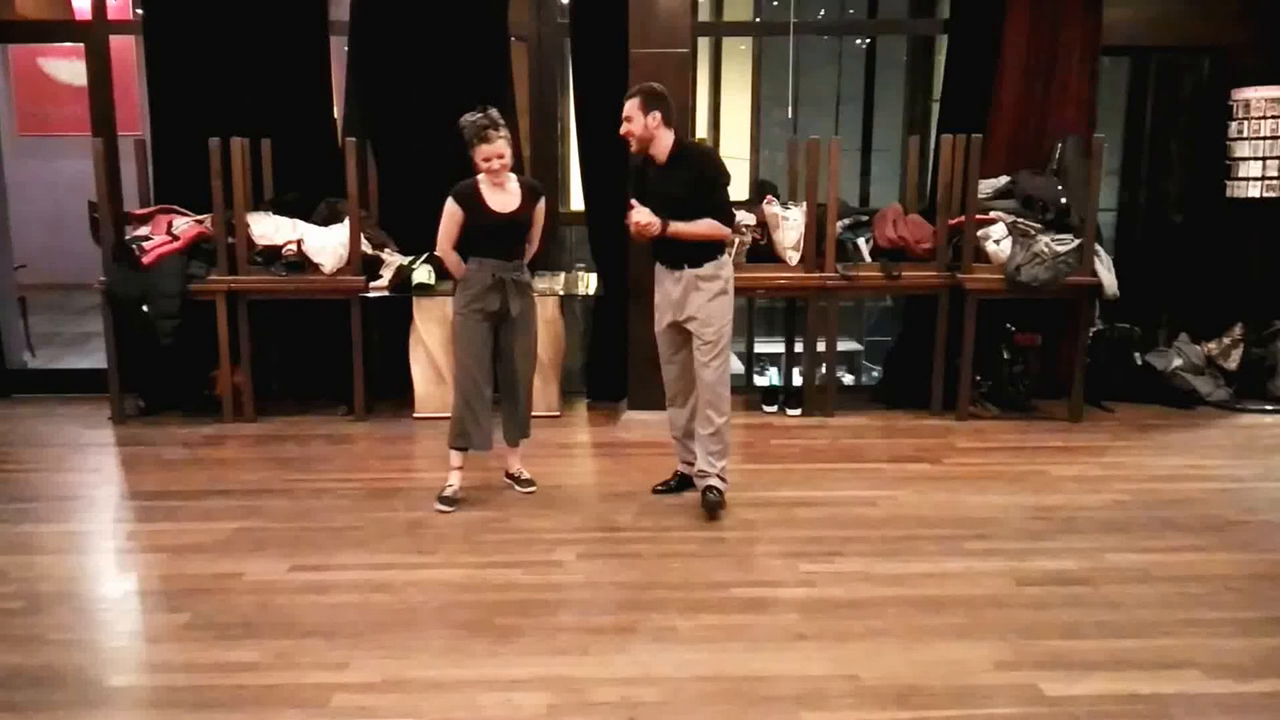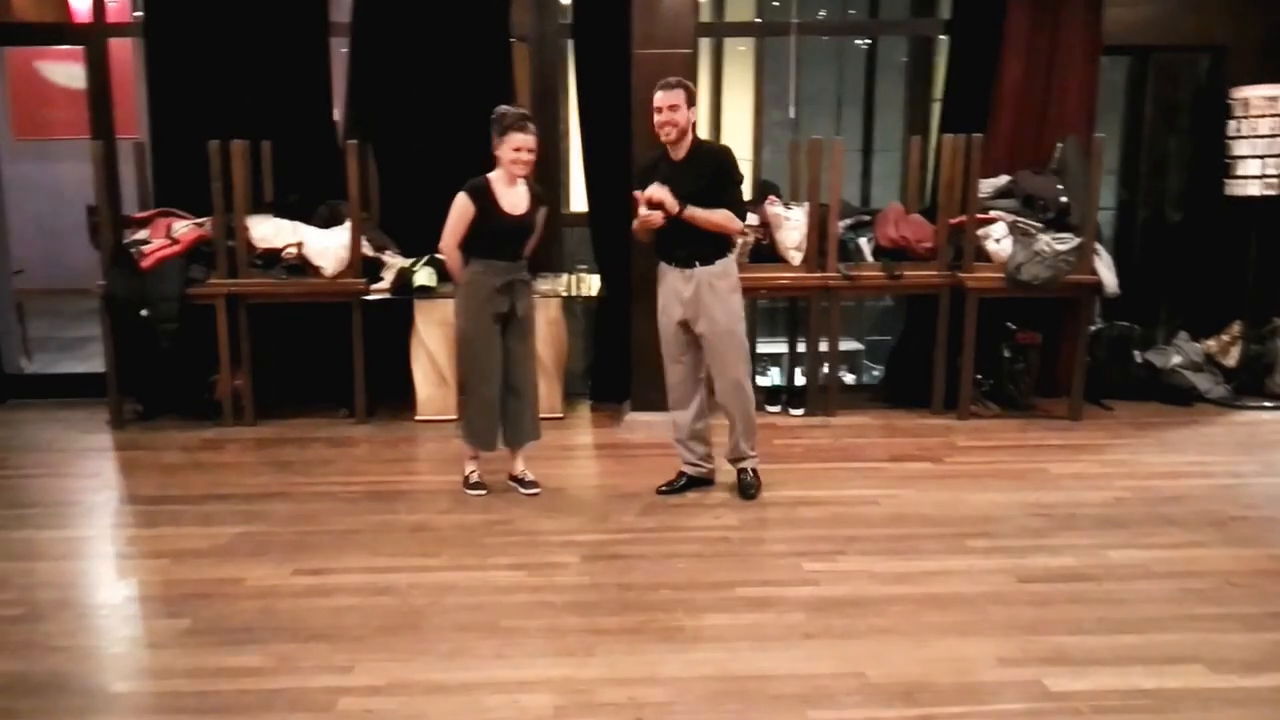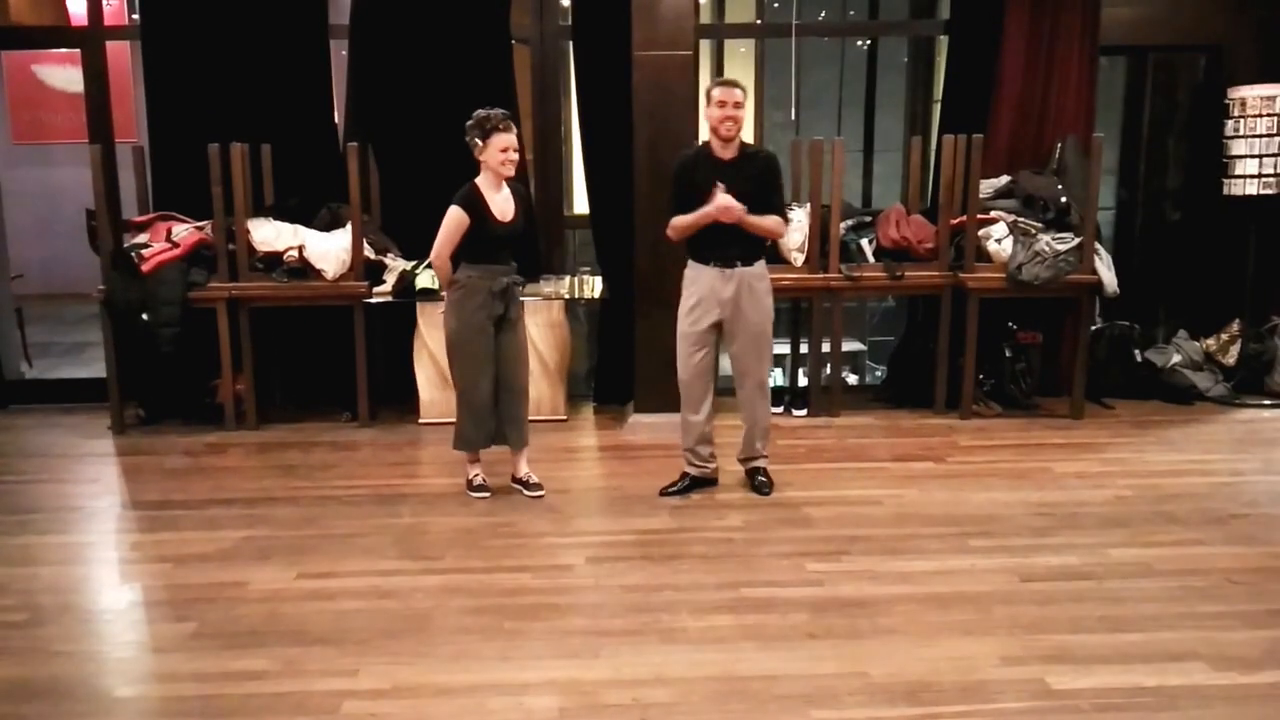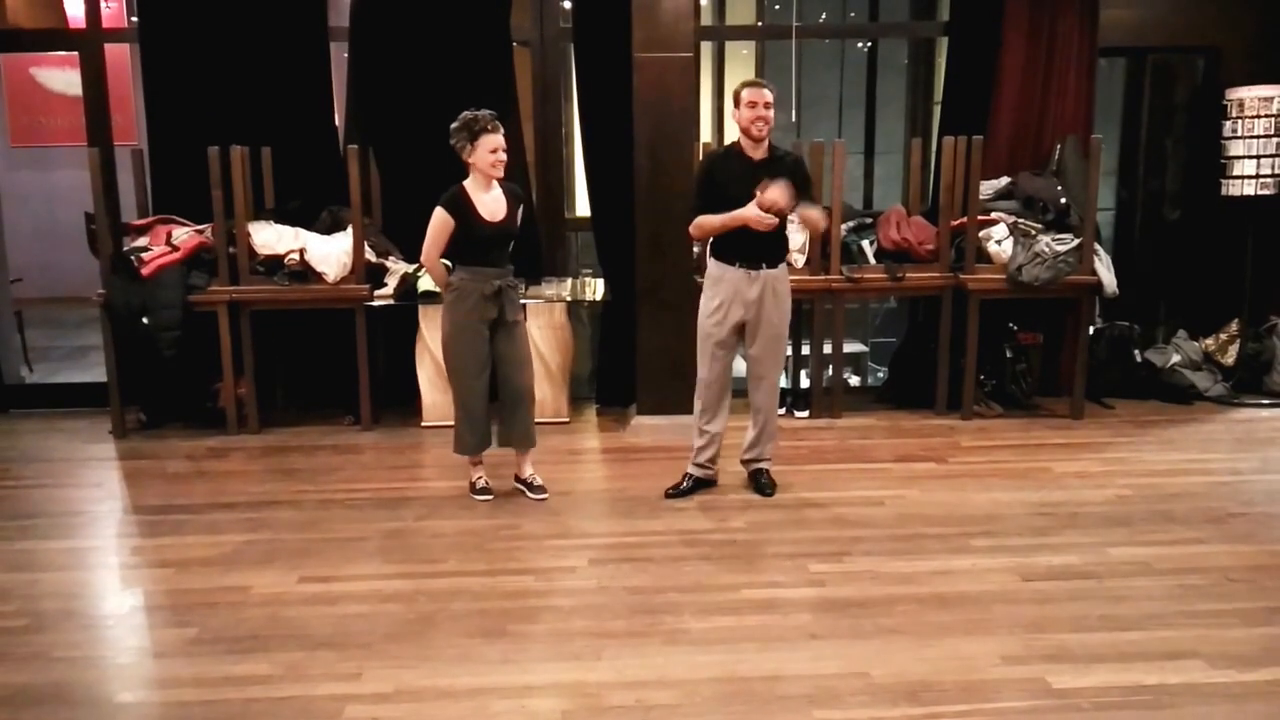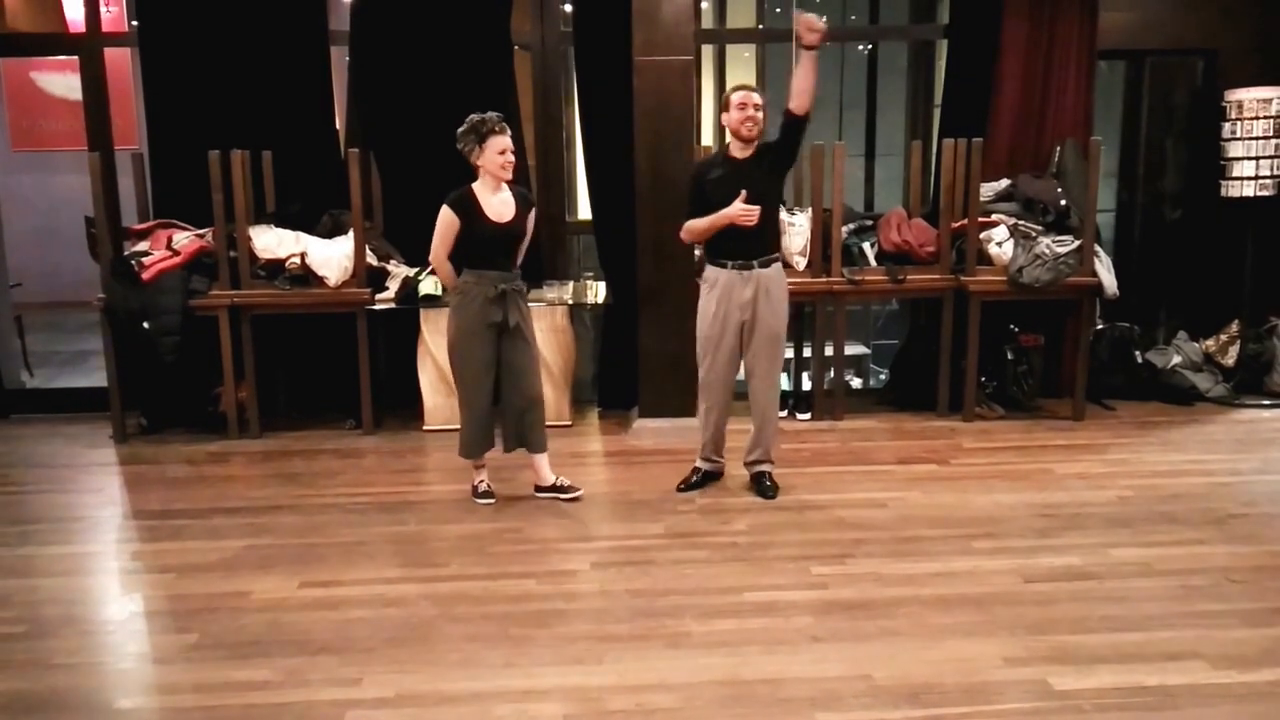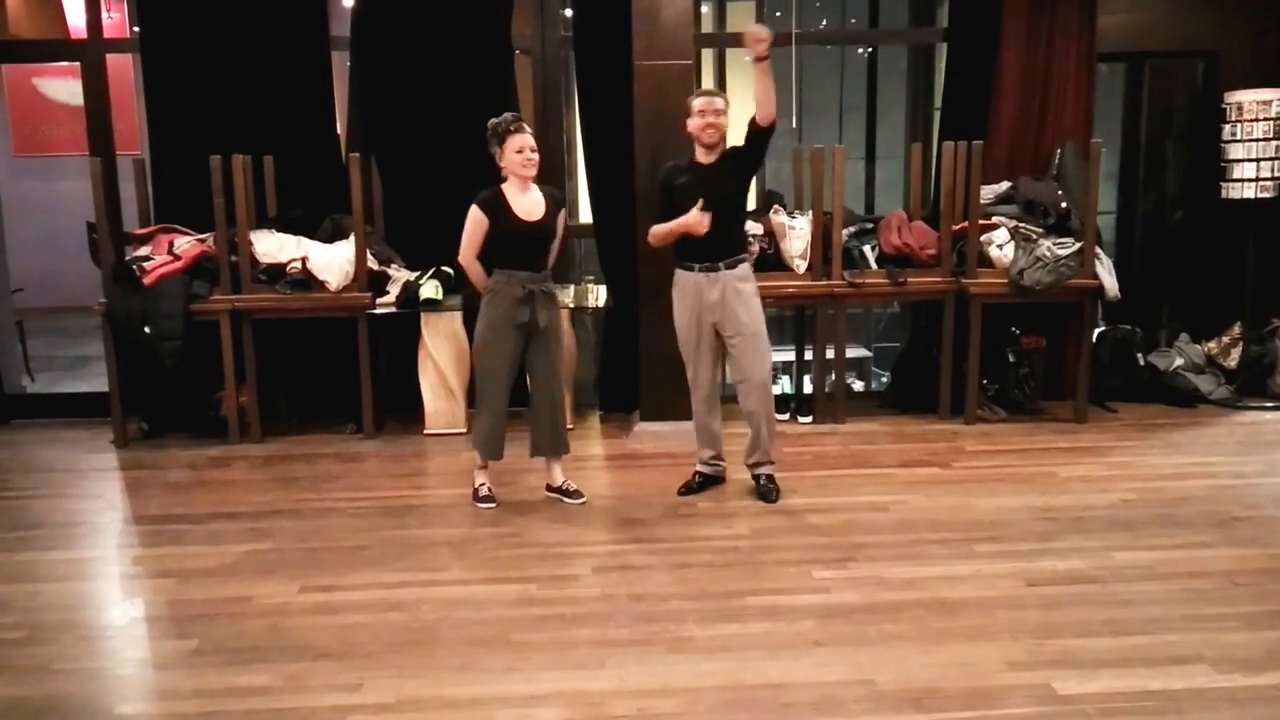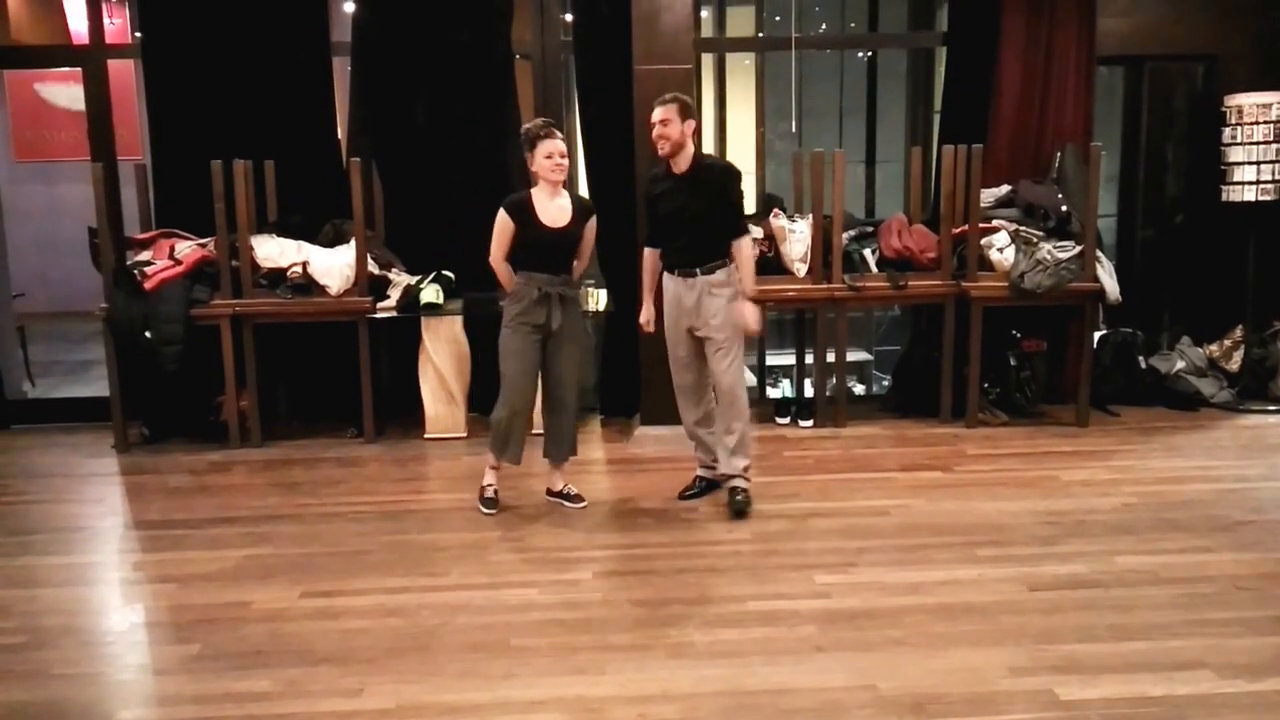
dt=0.4s
person 1, frame 1
left shoulder: (702, 159)
right shoulder: (642, 169)
left elbow: (724, 227)
left wrist: (664, 225)
right wrist: (638, 226)
left hip: (707, 277)
right hip: (666, 277)
left knee: (711, 377)
right knee: (675, 378)
left ankle: (712, 476)
right ankle: (688, 465)
person 1, frame 2
left shoulder: (718, 158)
right shoulder: (650, 169)
left elbow: (735, 223)
right elbow: (643, 234)
left wrist: (679, 208)
right wrist: (644, 221)
left hip: (715, 275)
right hip: (671, 277)
left knee: (731, 372)
right knee: (681, 378)
left ankle: (745, 460)
right ankle: (696, 465)
person 1, frame 3
left shoulder: (763, 162)
right shoulder: (689, 164)
left elbow: (779, 228)
right elbow: (673, 231)
left wrist: (741, 215)
right wrist: (706, 214)
left hip: (750, 277)
right hip: (701, 277)
left knee: (753, 376)
right knee: (692, 377)
left ankle: (755, 460)
right ankle: (698, 466)
person 1, frame 4
left shoulder: (790, 165)
right shoulder: (715, 164)
left elbow: (818, 224)
right elbow: (696, 228)
left wrist: (792, 206)
right wrist: (740, 215)
left hip: (771, 279)
right hip: (724, 277)
left knee: (766, 376)
right knee: (711, 375)
left ankle: (758, 461)
right ankle: (702, 466)
person 1, frame 5
left shoulder: (775, 158)
right shoulder: (706, 170)
left elbow: (800, 108)
right elbow: (687, 232)
left wrist: (807, 50)
right wrist: (725, 216)
left hip: (767, 279)
right hip: (720, 279)
left knee: (765, 380)
right knee: (713, 378)
left ankle: (760, 463)
right ankle: (709, 461)
person 1, frame 6
left shoulder: (740, 162)
right shoulder: (673, 174)
left elbow: (766, 119)
right elbow: (654, 236)
left wrist: (761, 62)
right wrist: (681, 224)
left hip: (735, 279)
right hip: (690, 283)
left knee: (756, 377)
right knee: (701, 383)
left ankle: (762, 465)
right ankle: (709, 465)
person 1, frame 7
left shoulder: (720, 174)
right shoulder: (655, 183)
left elbow: (741, 237)
left wrist: (747, 298)
right wrist: (647, 299)
left hip: (716, 284)
right hip: (674, 287)
left knee: (728, 382)
right knee: (688, 386)
left ankle: (736, 477)
right ankle: (708, 468)
person 2, frame 1
left shoulder: (532, 191)
right shoulder: (464, 194)
right elbow: (445, 248)
right wrist: (475, 281)
left hip: (518, 291)
right hip: (475, 292)
left knee: (518, 376)
right knee: (470, 379)
left ankle: (514, 462)
right ankle: (456, 473)
person 2, frame 2
left shoulder: (535, 197)
right shoulder: (476, 191)
right elbow: (449, 246)
right wrist: (472, 284)
left hip: (519, 291)
right hip: (480, 293)
left knee: (521, 376)
right knee: (482, 378)
left ankle: (517, 464)
right ankle: (471, 461)
person 2, frame 3
left shoulder: (519, 195)
right shoulder: (468, 199)
right elbow: (439, 257)
right wrist: (457, 291)
left hip: (508, 294)
right hip: (473, 297)
left knee: (515, 381)
right knee: (475, 383)
left ankle: (519, 466)
right ankle: (473, 466)
person 2, frame 4
left shoulder: (513, 196)
right shoulder: (454, 201)
right elbow: (429, 258)
right wrist: (458, 291)
left hip: (507, 295)
right hip: (468, 300)
left knee: (519, 382)
right knee: (471, 386)
left ankle: (524, 468)
right ankle: (476, 469)
person 2, frame 5
left shoulder: (523, 201)
right shoulder: (460, 203)
right elbow: (438, 258)
right wrist: (466, 293)
left hip: (513, 299)
right hip: (474, 304)
left knee: (527, 387)
right knee: (476, 390)
left ankle: (543, 475)
right ankle: (479, 473)
person 2, frame 6
left shoulder: (554, 200)
right shoulder: (489, 202)
right elbow: (467, 257)
right wrist: (496, 292)
left hip: (543, 299)
right hip: (504, 301)
left knee: (550, 387)
right knee: (493, 388)
left ankle: (554, 476)
right ankle: (481, 475)
person 2, frame 7
left shoulder: (583, 208)
right shoulder: (516, 206)
right elbow: (498, 259)
right wrist: (524, 292)
left hip: (566, 306)
right hip: (525, 306)
left knee: (564, 393)
right knee: (516, 394)
left ankle: (556, 480)
right ankle: (491, 474)
